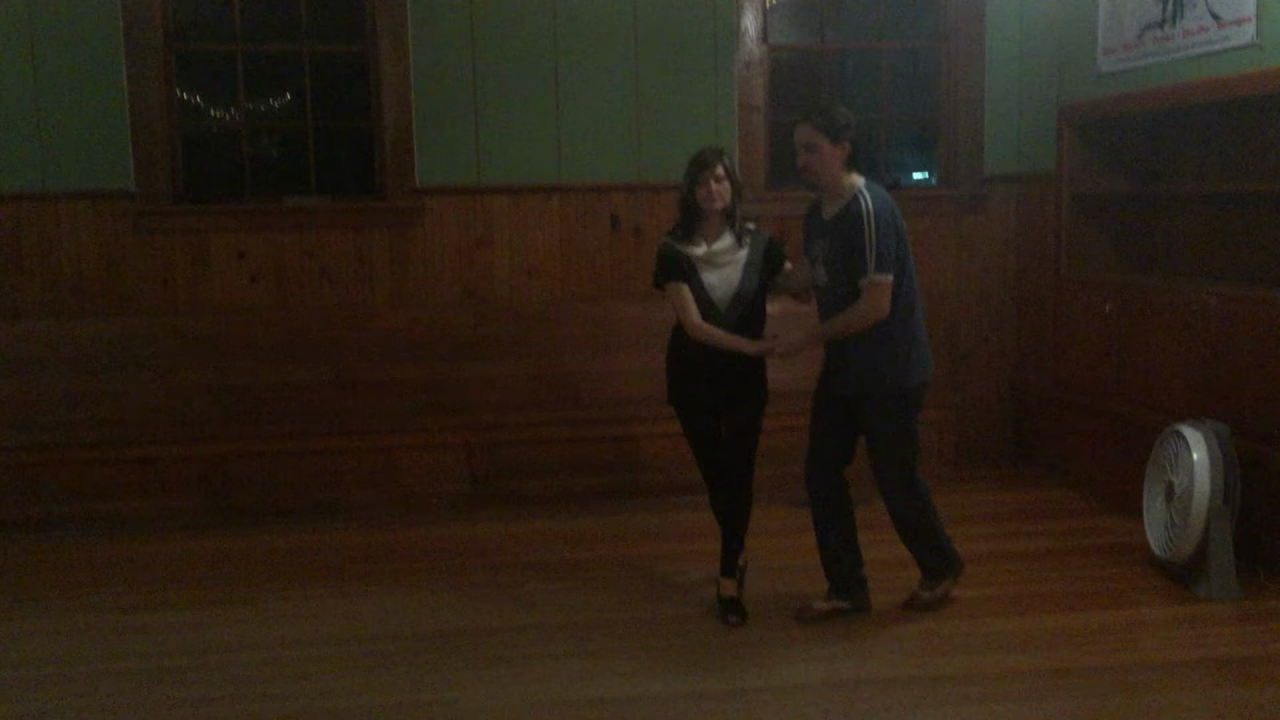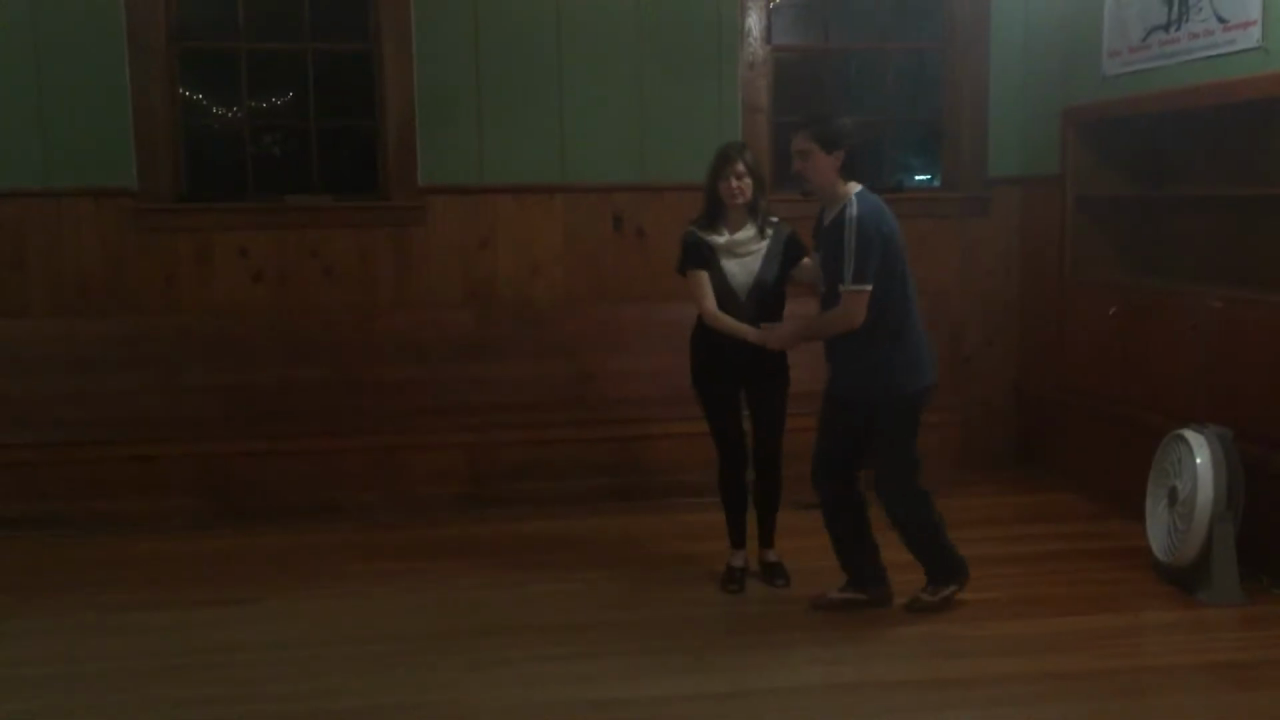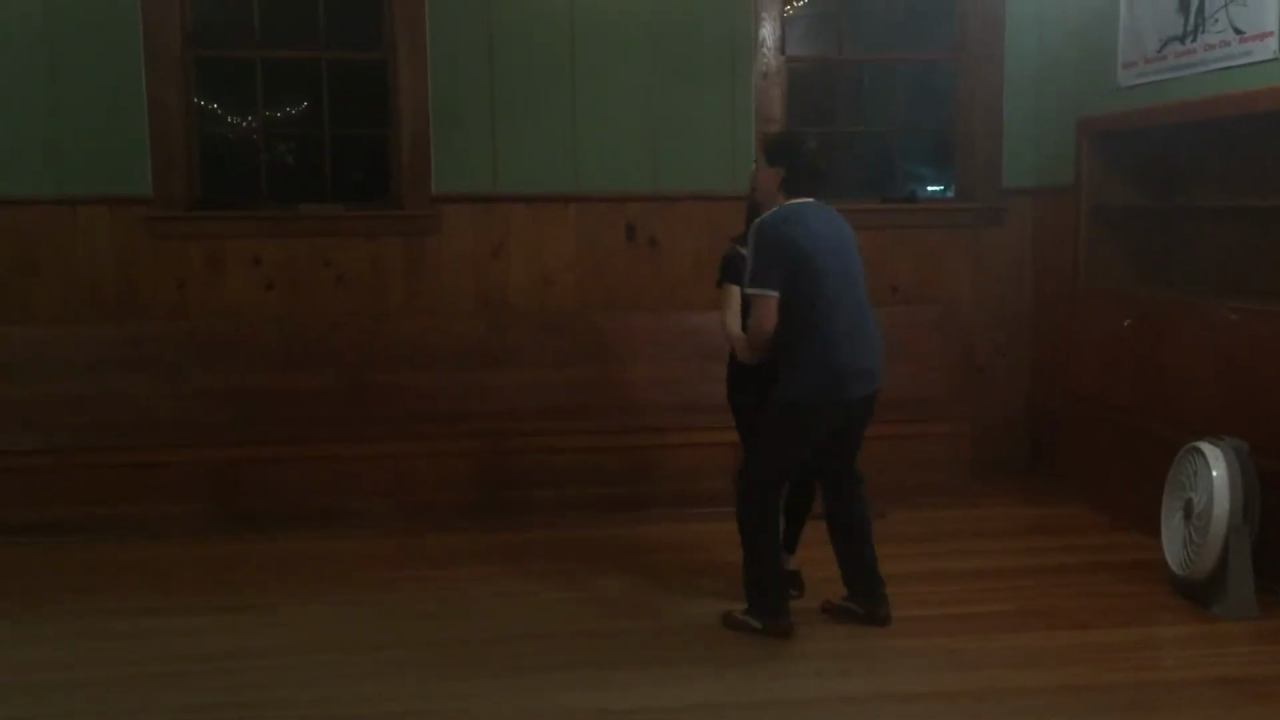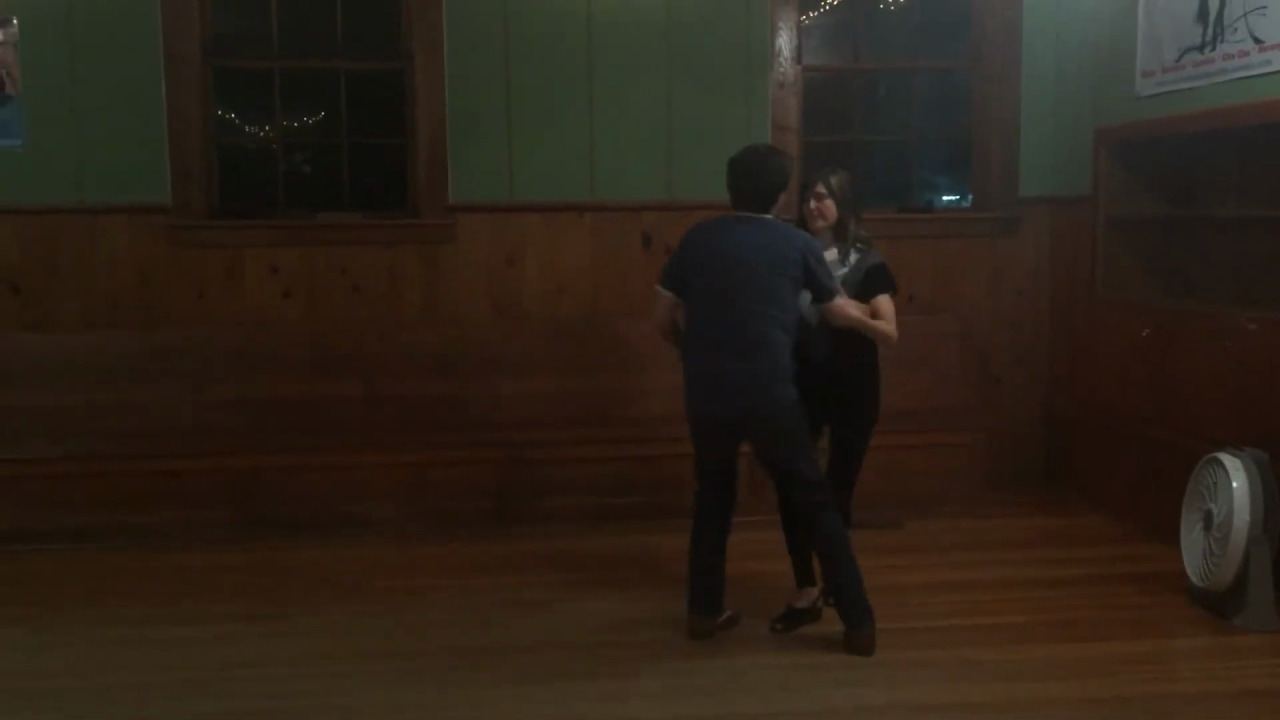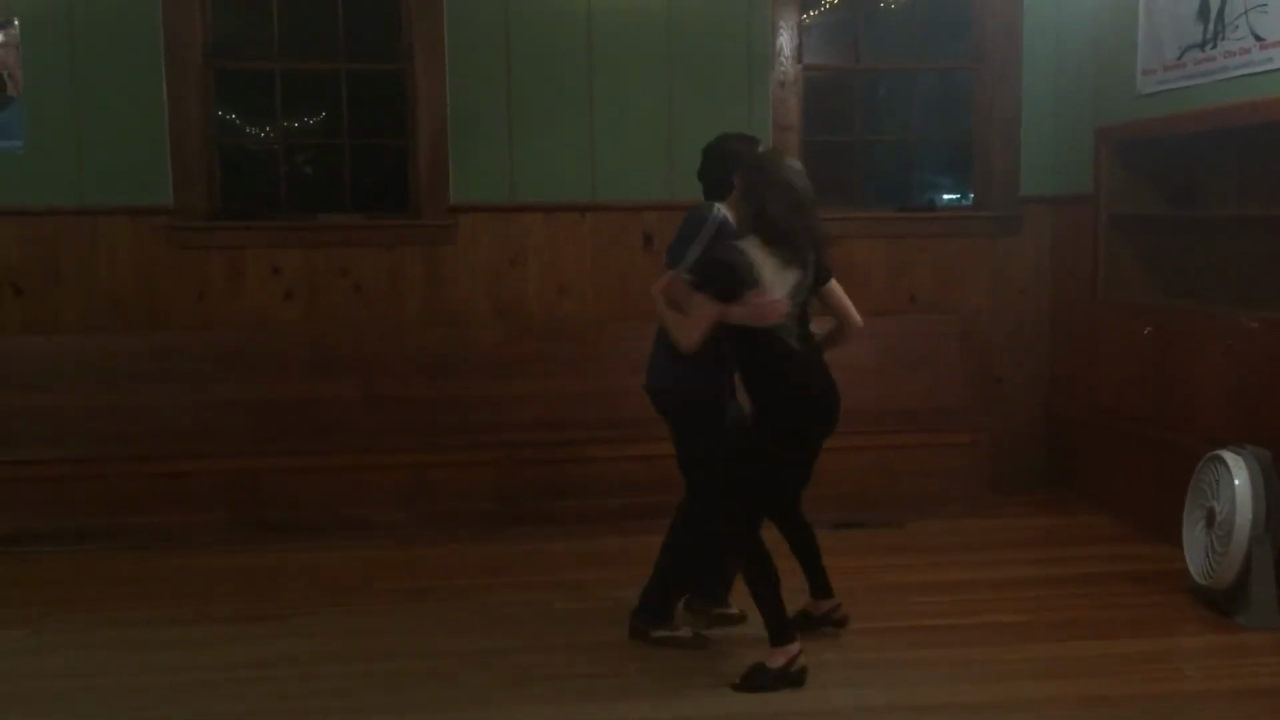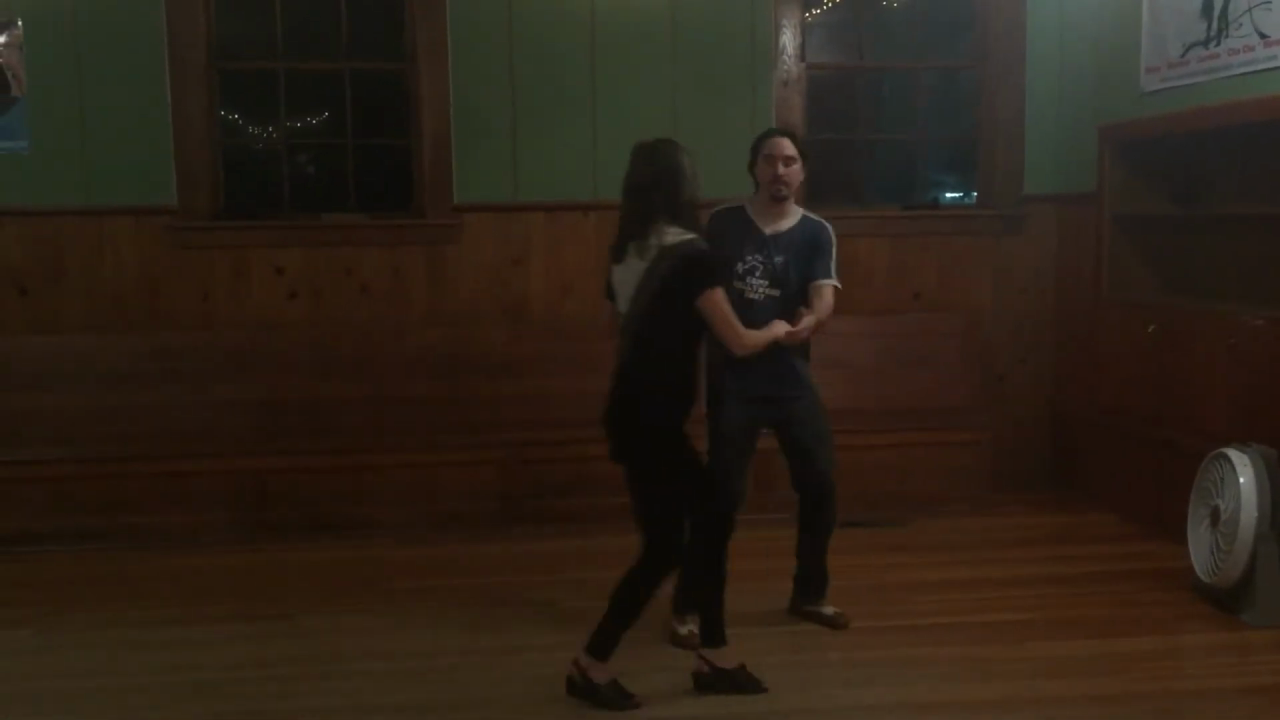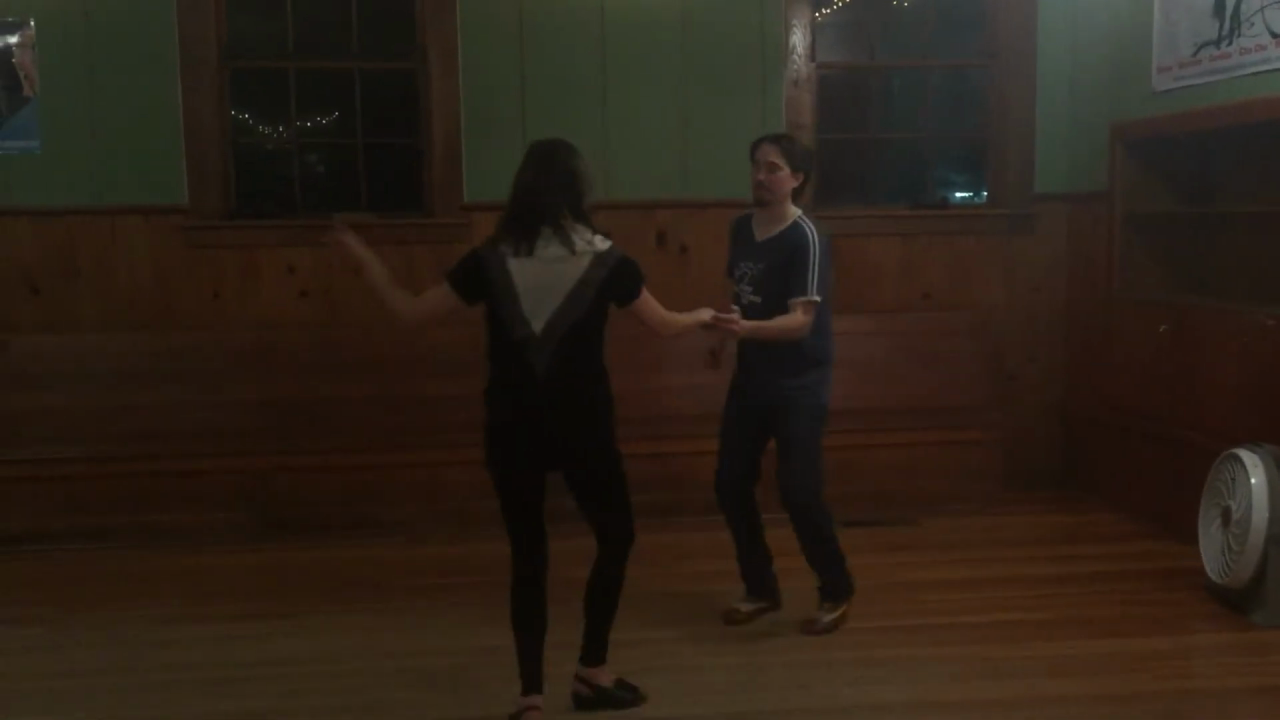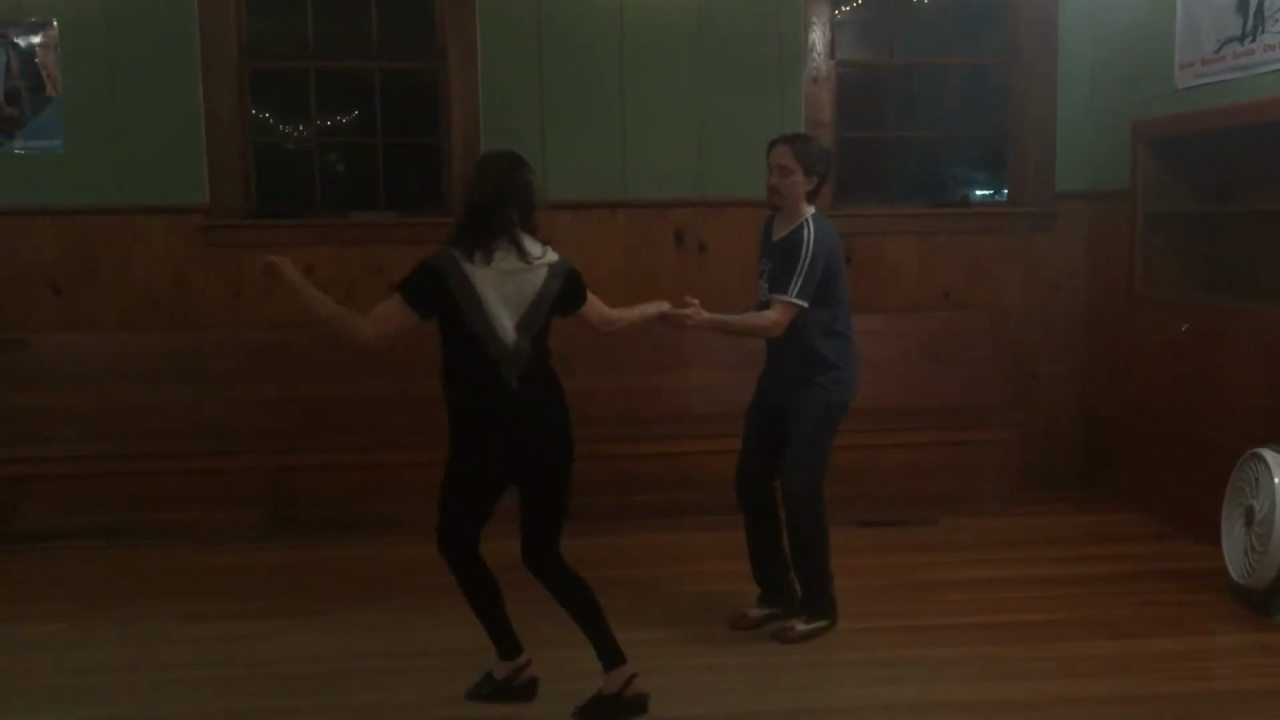
dt=0.5s
person 1, frame 1
left shoulder: (870, 209)
right shoulder: (817, 212)
left elbow: (875, 306)
left wrist: (808, 337)
left hip: (890, 371)
right hip: (843, 369)
left knee: (894, 478)
right knee: (822, 473)
left ankle: (942, 568)
right ankle: (847, 587)
person 1, frame 2
left shoulder: (859, 217)
right shoulder: (830, 215)
left elbow: (852, 314)
left wrist: (794, 333)
left hip: (894, 376)
right hip: (853, 375)
left knee: (895, 484)
right knee: (830, 474)
left ankle: (947, 572)
right ankle: (866, 580)
person 1, frame 3
left shoulder: (772, 228)
right shoulder: (835, 222)
left elbow: (765, 322)
left wrist: (752, 349)
left hip: (810, 384)
right hip: (862, 378)
left knee: (758, 487)
right knee: (841, 480)
left ankle: (768, 609)
right ankle: (869, 596)
person 1, frame 4
left shoulder: (698, 239)
right shoulder: (799, 243)
left elbow: (664, 320)
right elbow: (841, 314)
right wrist: (869, 313)
left hip: (707, 396)
right hip: (771, 396)
left knee: (714, 498)
right knee: (817, 504)
left ankle: (705, 611)
right ankle: (859, 622)
person 1, frame 5
left shoulder: (713, 223)
right shoulder: (713, 224)
right wrist: (756, 313)
left hip: (701, 378)
right hip: (688, 382)
left knee: (723, 480)
right knee: (709, 489)
left ankle: (713, 597)
right ankle: (653, 615)
person 1, frame 6
left shoulder: (816, 232)
right shoulder: (722, 224)
left elbow: (823, 297)
left wrist: (809, 323)
left hip: (792, 380)
right hip: (733, 380)
left knee: (820, 485)
right knee: (723, 491)
left ankle: (809, 594)
right ankle: (686, 607)
person 1, frame 7
left shoulder: (805, 237)
right shoulder: (740, 228)
left elbow: (801, 321)
left wrist: (747, 329)
right wrist: (727, 335)
left hip: (800, 384)
right hip: (750, 378)
left knee: (798, 490)
right knee: (730, 486)
left ankle: (836, 591)
right ankle: (762, 589)
person 1, frame 8
left shoulder: (813, 238)
right shoulder: (772, 227)
left elbow: (778, 320)
left wrist: (709, 321)
left hip: (820, 384)
right hip: (780, 378)
left knee: (800, 491)
right knee: (751, 483)
left ankle: (819, 607)
right ankle: (777, 595)
person 2, frame 1
left shoulder: (759, 244)
right shoulder: (675, 251)
right elbow: (693, 324)
right wrist: (751, 345)
left hip: (745, 375)
right hip: (693, 375)
left knee: (738, 470)
right knee: (714, 469)
left ankle: (728, 579)
right ankle: (737, 552)
person 2, frame 2
left shoulder: (779, 237)
right shoulder: (698, 240)
left elbow: (816, 277)
right elbow: (708, 311)
right wrist: (754, 334)
left hip: (768, 361)
right hip: (716, 360)
left knee: (769, 453)
right knee: (732, 454)
left ankle: (768, 550)
right ankle: (737, 552)
person 2, frame 3
right shoulder: (738, 257)
right elbow: (730, 321)
right wrist: (744, 346)
right hip: (752, 374)
left ankle: (788, 555)
right ankle: (774, 555)
person 2, frame 4
left shoulder: (868, 265)
left elbow: (889, 333)
left hip: (852, 391)
right hip: (801, 385)
left knee: (838, 490)
right ankle: (806, 593)
person 2, frame 5
left shoulder: (729, 258)
right shoulder: (807, 253)
left elbow: (688, 338)
right elbow: (852, 323)
left wrist: (668, 296)
left hip: (780, 404)
right hip: (819, 395)
left knee: (741, 521)
right knee: (784, 503)
left ankle: (785, 654)
right ankle: (825, 601)
person 2, frame 6
left shoulder: (627, 254)
right shoulder: (689, 254)
right elbow: (739, 343)
right wrist: (778, 327)
left hip: (632, 410)
right hip: (651, 417)
right knee: (662, 545)
left ankle: (711, 658)
right ankle: (591, 665)
person 2, frame 7
left shoulder: (492, 259)
right shoulder: (605, 258)
left elbow: (412, 310)
right elbow: (664, 324)
left wrist: (365, 258)
right wrist: (705, 316)
left hip: (513, 426)
right hip: (583, 423)
left knee: (528, 554)
right knee: (617, 539)
right ankle: (594, 672)
person 2, frame 8
left shoulder: (445, 270)
right shoulder: (552, 268)
left elbow: (368, 331)
right elbow: (610, 320)
left wrist: (299, 284)
right wrist: (657, 308)
left hip: (484, 436)
right hip: (547, 429)
left knee: (458, 542)
right knee: (543, 553)
left ankle: (513, 664)
right ankle: (619, 673)
